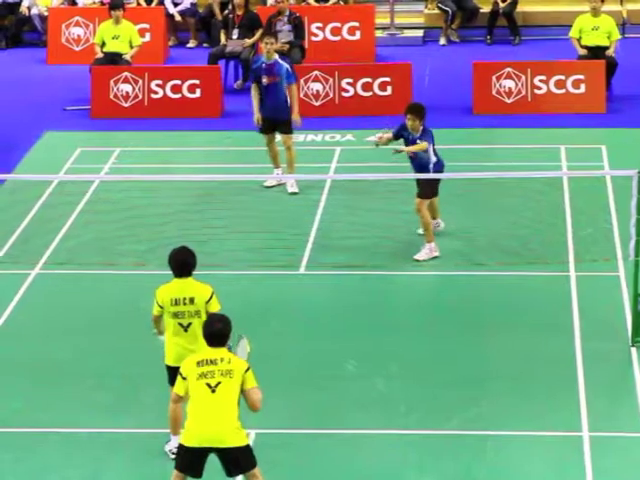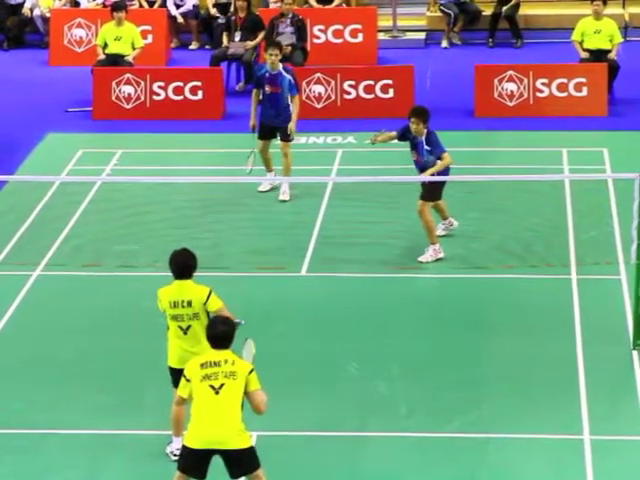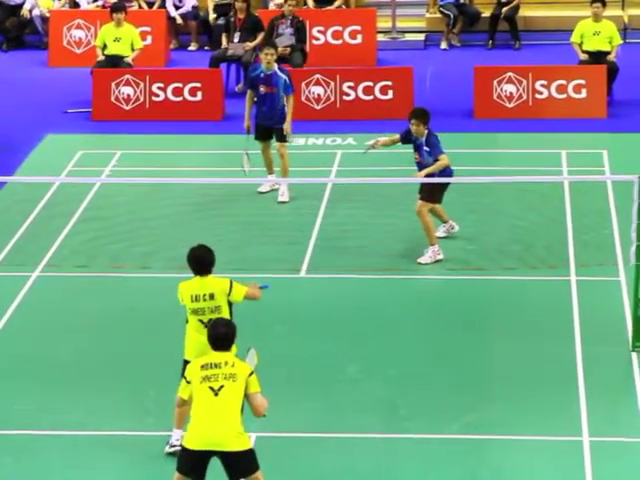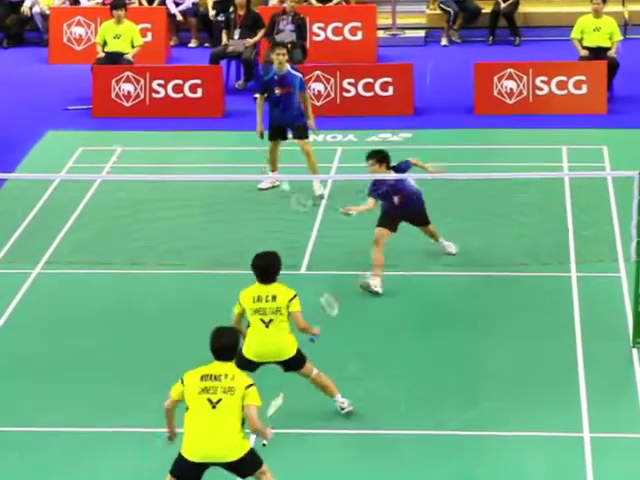
dt=1s
person 1, frame 1
left shoulder: (162, 292)
right shoulder: (205, 290)
left elbow: (155, 318)
left wrist: (160, 330)
left hip: (175, 354)
left ankle: (174, 443)
person 1, frame 2
left shoulder: (164, 294)
right shoulder: (203, 292)
right elbow: (226, 315)
right wrist: (231, 320)
left hip: (177, 357)
right hip: (205, 355)
left ankle: (176, 444)
person 1, frame 3
left shoulder: (184, 288)
right shoulder: (224, 285)
right elbow: (255, 295)
right wrist: (254, 287)
left hip: (194, 351)
left ankle: (176, 438)
person 1, frame 4
left shoulder: (245, 295)
right shoulder: (288, 294)
left elbow: (236, 322)
right elbow: (301, 325)
right wrist: (312, 331)
left hip: (255, 350)
right hip: (284, 349)
right knee: (311, 373)
right ankle: (341, 401)
person 2, frame 1
left shoulder: (189, 363)
right shoulder: (240, 365)
left elbow: (175, 400)
right elbow: (255, 406)
right wrist: (256, 390)
left hip: (195, 435)
right hip: (230, 435)
person 2, frame 2
left shoulder: (193, 365)
right shoulder: (244, 367)
left elbow: (179, 402)
right elbow: (260, 408)
right wrist: (262, 395)
left hip: (198, 437)
right hip: (234, 437)
person 2, frame 3
left shoulder: (194, 367)
right shoulder: (244, 369)
left elbow: (181, 402)
right elbow: (259, 411)
right wrist: (264, 402)
left hip: (197, 439)
right hip: (233, 439)
person 2, frame 4
left shoulder: (192, 376)
right shoulder: (245, 383)
left elbow: (168, 406)
right elbow: (254, 424)
left wrist: (171, 429)
right wrist: (266, 432)
left hip: (196, 450)
right hip: (232, 449)
person 3, frame 1
left shoulder: (284, 64)
right shoulder: (257, 64)
left elbow: (292, 88)
right elbow: (255, 88)
left wrist: (295, 111)
right wrist: (256, 111)
left hip: (283, 111)
right hip: (265, 112)
left knee: (288, 143)
right knee: (270, 143)
left ankle: (291, 179)
right ankle: (278, 174)
person 3, frame 2
left shoulder: (288, 74)
right shoulder: (260, 71)
left elbow: (295, 98)
right elbow: (256, 94)
left wrist: (293, 121)
right wrist: (252, 117)
left hip: (284, 119)
right hip: (266, 118)
left knee: (285, 150)
right knee: (262, 148)
left ankle: (285, 185)
right ankle: (271, 177)
person 3, frame 3
left shoulder: (283, 74)
right shoulder: (254, 72)
left elbow: (289, 98)
right elbow: (250, 95)
left wrist: (288, 121)
right wrist: (247, 118)
left hip: (279, 119)
right hip: (262, 119)
left knee: (282, 150)
right knee: (265, 148)
left ankle: (284, 186)
right ankle: (272, 180)
person 3, frame 4
left shoulder: (297, 75)
right shoulder: (266, 75)
left elbow: (304, 95)
right elbow: (261, 98)
left wrist: (310, 117)
right wrist: (259, 122)
left hip: (297, 117)
right hip: (276, 118)
left knee: (306, 148)
right knee: (273, 148)
left ankle: (316, 182)
right ankle: (273, 176)
person 4, frame 1
left shoulder: (426, 133)
right shoulder: (404, 128)
left elbow: (423, 147)
right elbow: (390, 137)
left wrist: (404, 149)
right wrist: (382, 139)
left hip: (432, 171)
right hip: (420, 170)
left knee: (420, 206)
right knee: (429, 196)
left ankle: (431, 247)
right ankle: (436, 222)
person 4, frame 2
left shoulder: (431, 138)
right shoulder: (409, 130)
left elbow: (448, 160)
right elbow: (391, 135)
left wrist: (428, 172)
right wrist: (380, 138)
left hip: (437, 175)
right hip: (427, 173)
left knee: (422, 208)
right knee: (433, 199)
left ankle: (435, 249)
right ankle: (448, 222)
person 4, frame 3
left shoulder: (431, 140)
right shoulder: (411, 133)
left elbow: (445, 161)
right elbow: (394, 140)
left wrist: (424, 172)
right wrist: (381, 142)
left hip: (440, 176)
right hip: (431, 176)
left knee: (421, 209)
right knee: (427, 203)
left ankle: (435, 251)
right ankle: (449, 225)
person 4, frame 4
left shoulder: (399, 170)
right shoulder: (376, 185)
left elbow: (411, 161)
right elbow: (369, 205)
left wrist: (427, 167)
right wrist: (354, 209)
left hip: (414, 205)
right hip: (391, 209)
left knee: (428, 231)
right knee: (377, 240)
left ankle: (441, 241)
right ankle: (375, 280)
